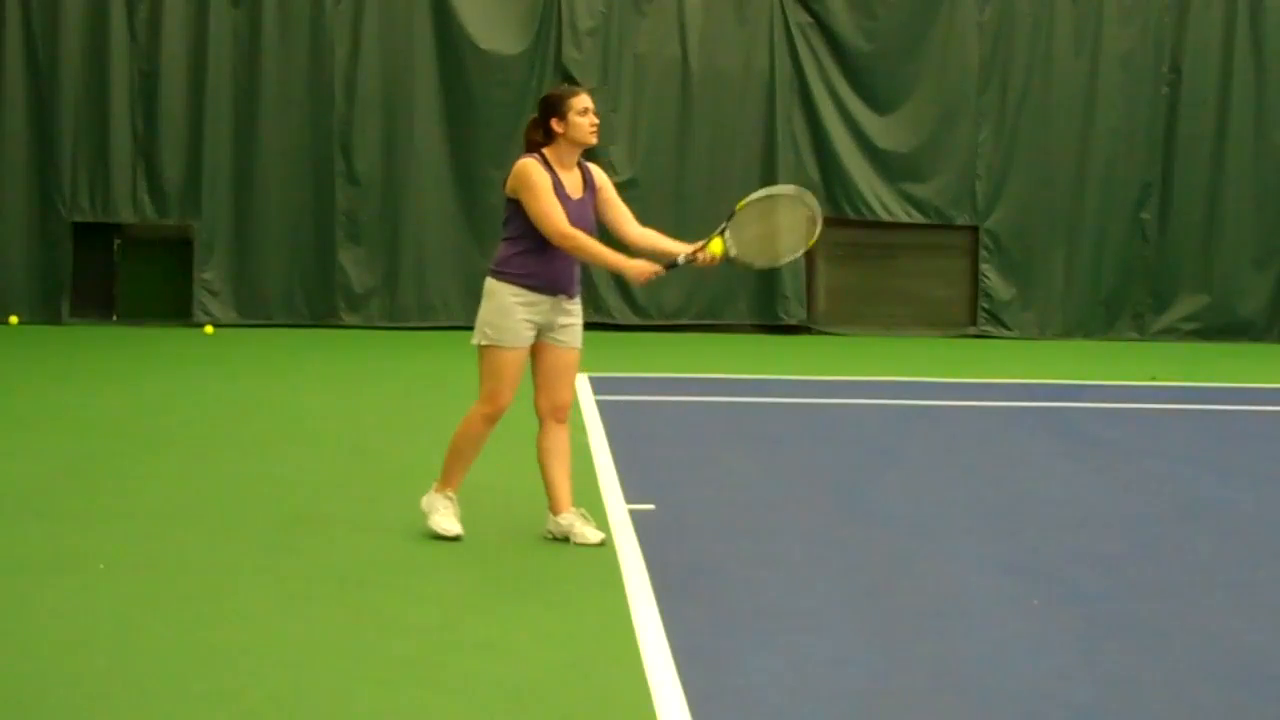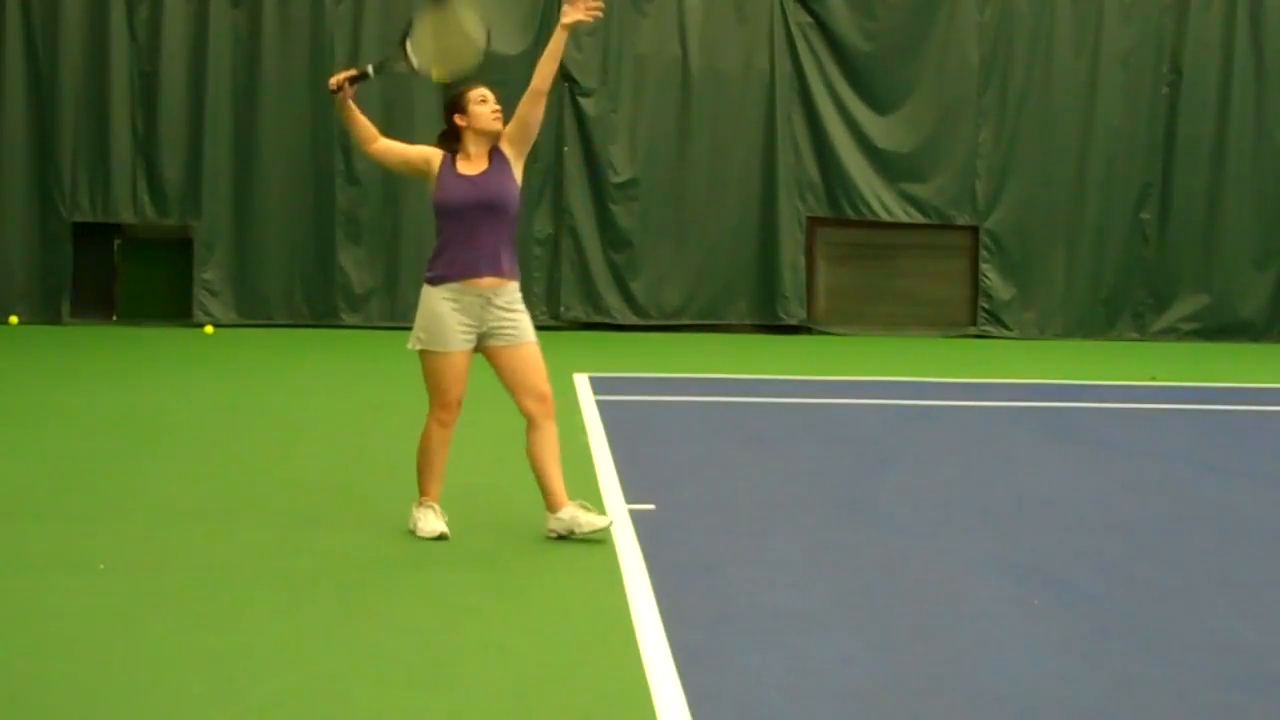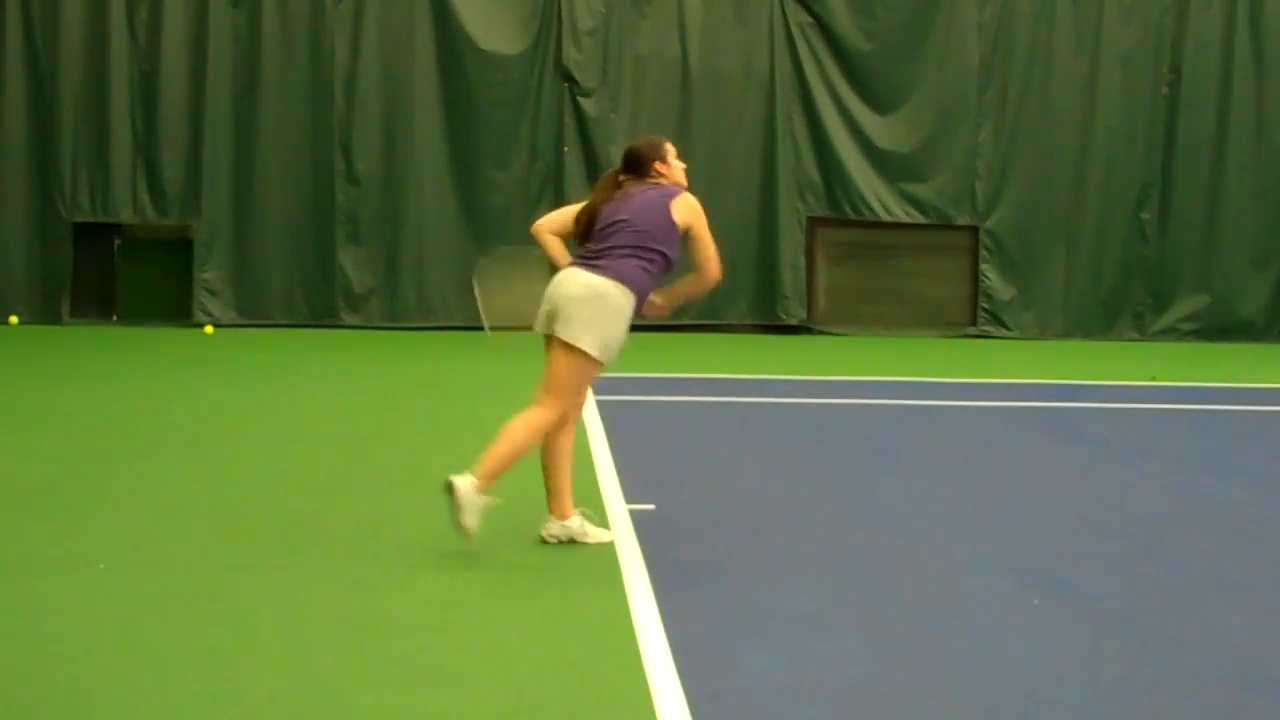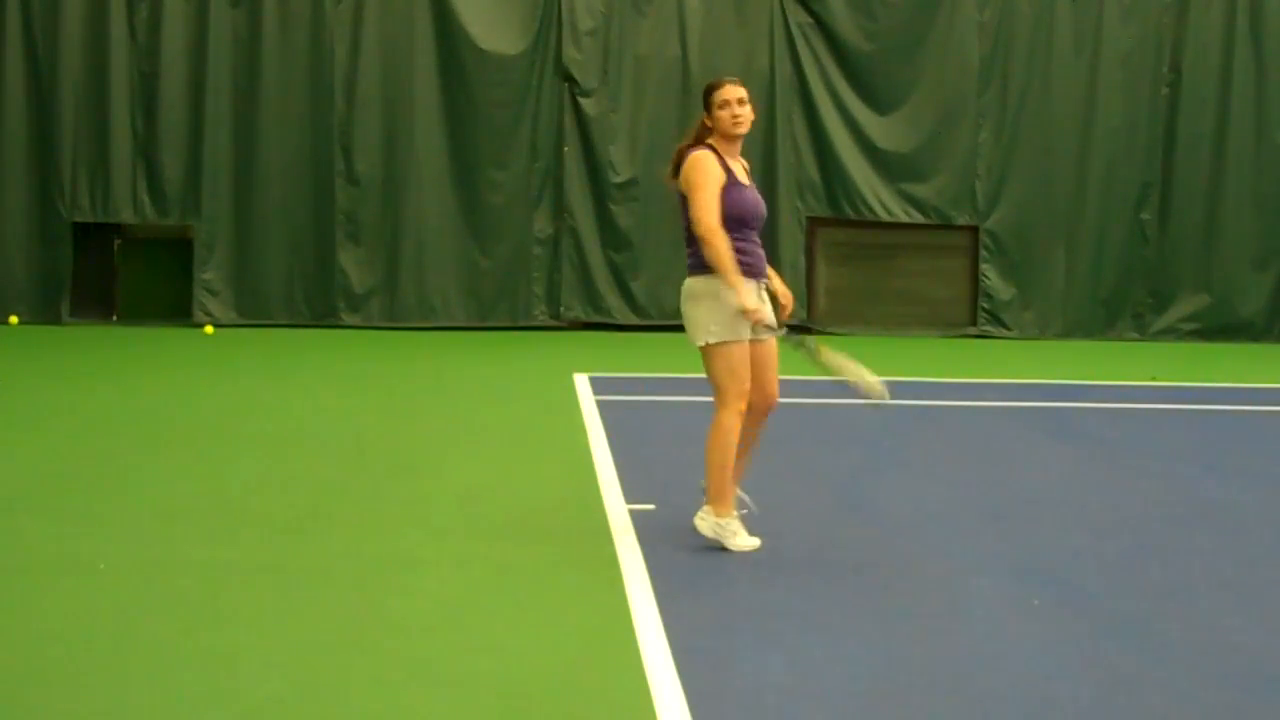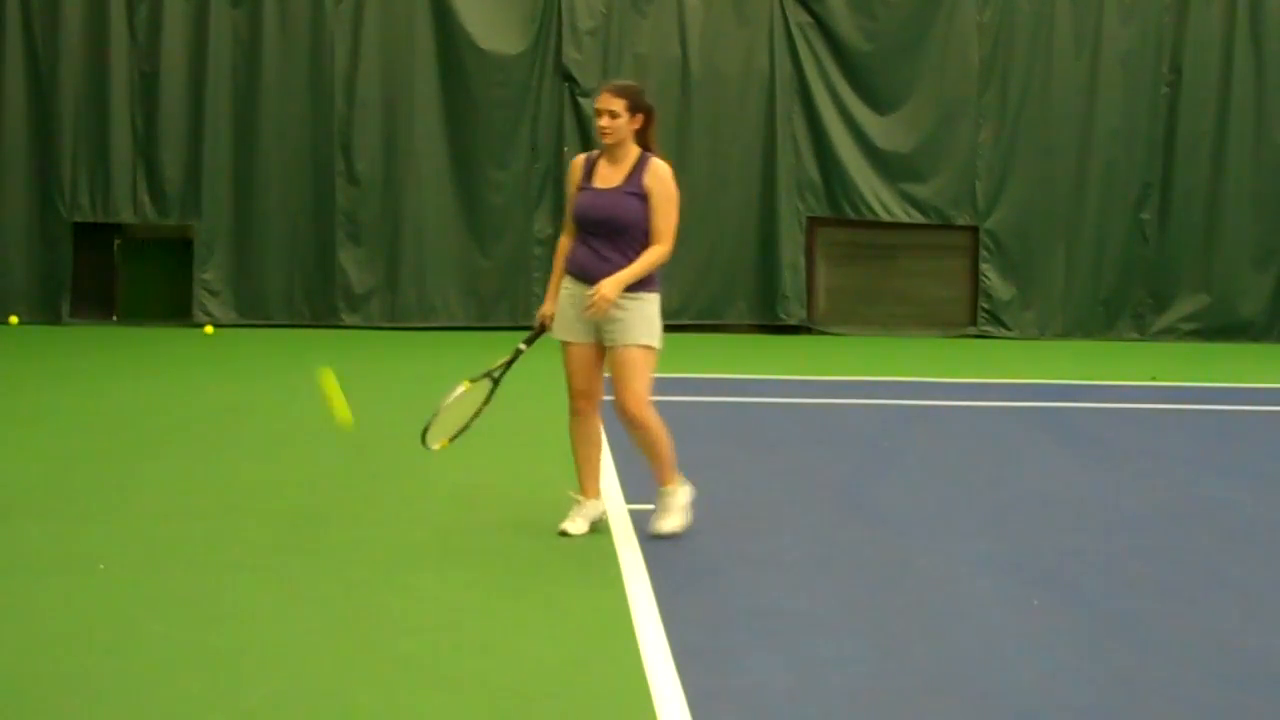
dt=1s
person 1, frame 1
left shoulder: (594, 176)
right shoulder: (530, 169)
left elbow: (632, 231)
right elbow: (561, 235)
left wrist: (689, 251)
right wrist: (624, 265)
left hip: (564, 304)
right hip: (514, 297)
left knee: (557, 412)
right knee: (493, 406)
left ankle: (562, 513)
right ankle: (441, 496)
person 1, frame 2
left shoulder: (510, 153)
right shoulder: (436, 162)
left elbow: (539, 91)
right elbow: (373, 144)
right wrist: (345, 100)
left hip: (505, 303)
right hip: (448, 302)
left knee: (539, 405)
right knee: (445, 410)
left ankle: (560, 511)
right ankle: (426, 506)
person 1, frame 3
left shoulder: (609, 200)
right shoulder: (684, 203)
left elbow: (543, 228)
right elbow: (710, 273)
right wrist: (666, 299)
left hip: (567, 288)
right hip: (605, 301)
left knee: (562, 412)
right knee: (551, 410)
left ankle: (561, 516)
right ankle: (474, 483)
person 1, frame 4
left shoulder: (741, 166)
right shoulder: (700, 160)
right elbow: (708, 230)
left wrist: (771, 277)
right wrist: (741, 291)
left hip: (748, 293)
right hip: (717, 295)
left knee: (765, 398)
right knee: (734, 401)
left ankle: (726, 485)
right ankle: (718, 513)
person 1, frame 5
left shoulder: (655, 173)
right shoulder: (580, 166)
left elbow: (662, 246)
left wrist: (617, 282)
right wrist: (552, 295)
left hip: (632, 301)
right hip: (578, 296)
left knee: (633, 408)
right knee: (581, 402)
left ankle: (674, 486)
right ankle: (589, 499)
